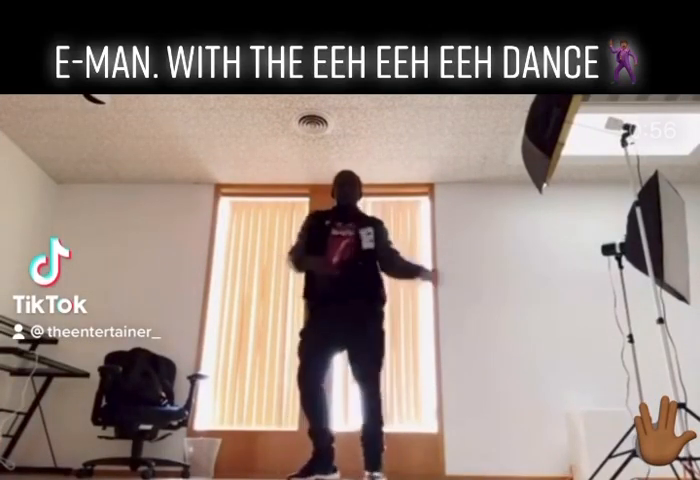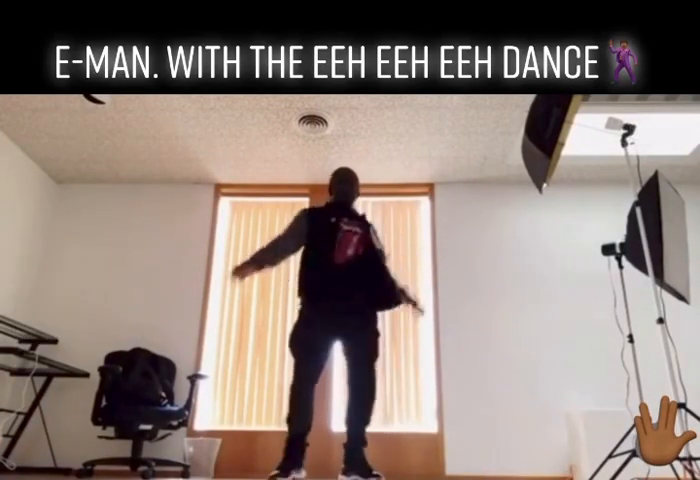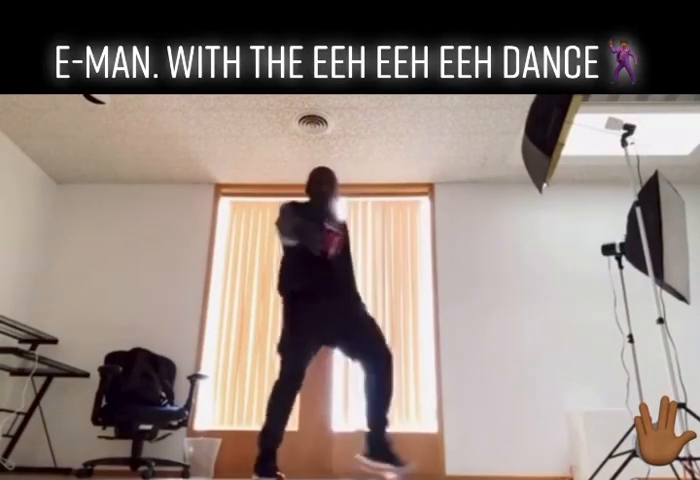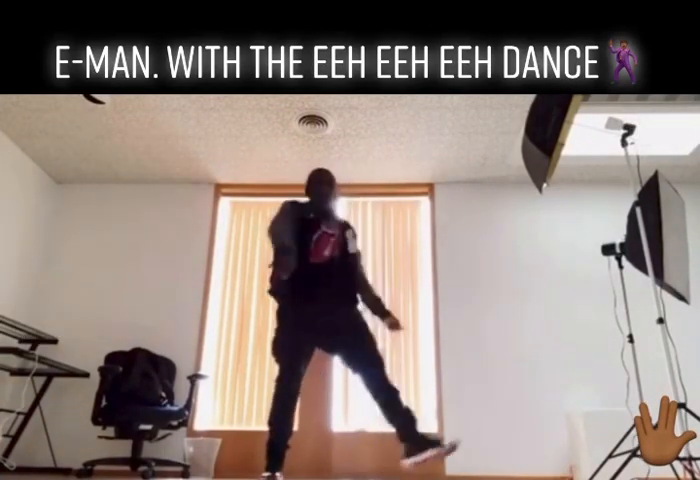
dt=0.5s
person 1, frame 1
left shoulder: (373, 227)
right shoulder: (315, 222)
left elbow: (392, 263)
right elbow: (296, 256)
left wrist: (418, 271)
right wrist: (314, 263)
left hip: (362, 313)
right hip: (323, 312)
left knee: (368, 382)
right knee: (309, 379)
person 1, frame 2
left shoulder: (365, 226)
right shoulder: (312, 218)
left elbow: (379, 267)
right elbow: (284, 245)
left wrist: (400, 293)
right wrist: (253, 263)
left hip: (359, 312)
right hip: (320, 309)
left knee: (363, 382)
right knee: (305, 377)
person 1, frame 3
left shoulder: (338, 225)
right shoulder: (294, 212)
right elbow: (289, 233)
left wrist: (358, 308)
right wrist: (308, 236)
left hip: (341, 305)
right hip: (306, 305)
left knee: (380, 361)
right knee: (291, 377)
left ankle: (377, 445)
person 1, frame 4
left shoulder: (344, 229)
right shoulder: (293, 213)
left elbow: (356, 276)
right elbow: (280, 234)
left wrist: (382, 311)
right wrist: (284, 260)
left hip: (339, 310)
right hip: (299, 310)
left knee: (372, 368)
right knee: (289, 380)
left ankle: (411, 438)
